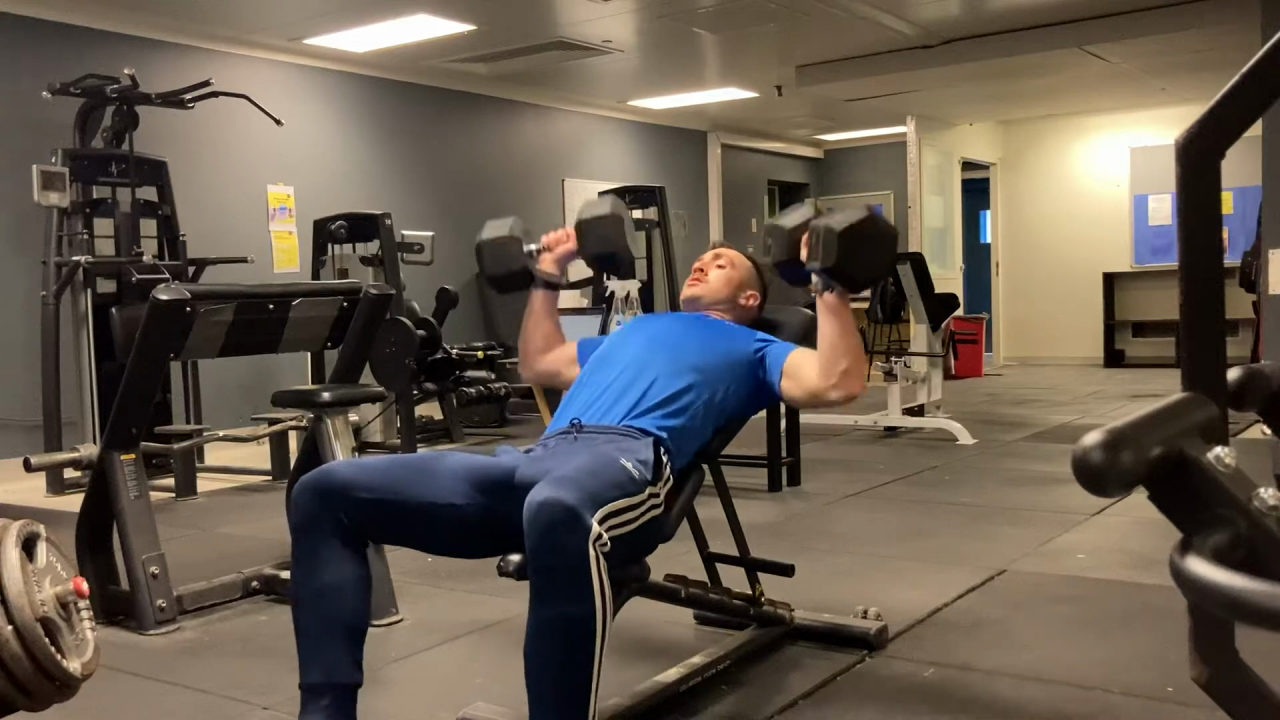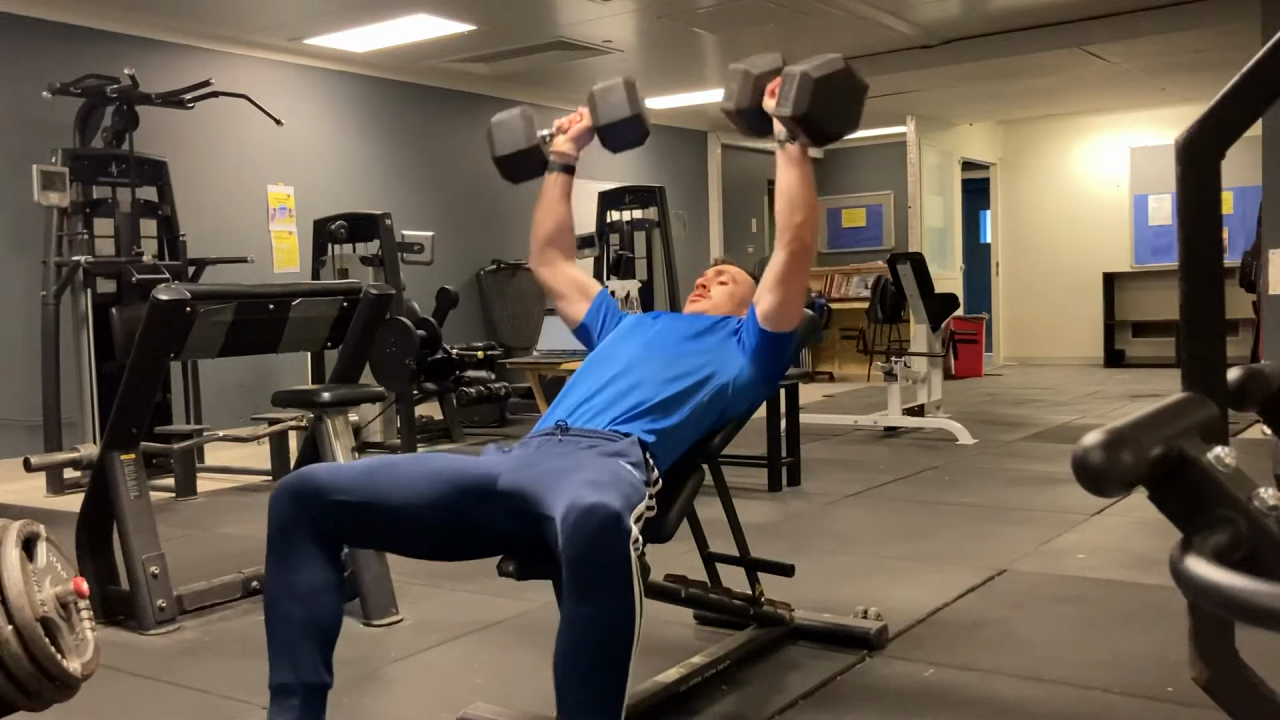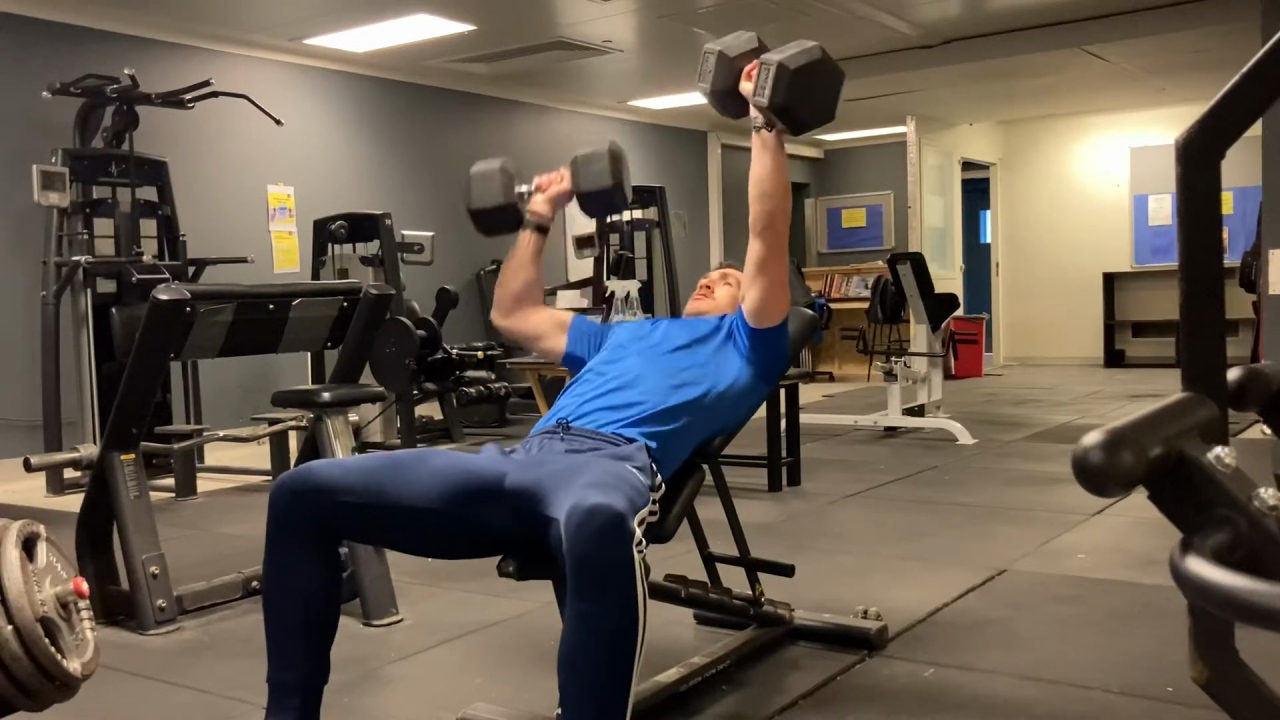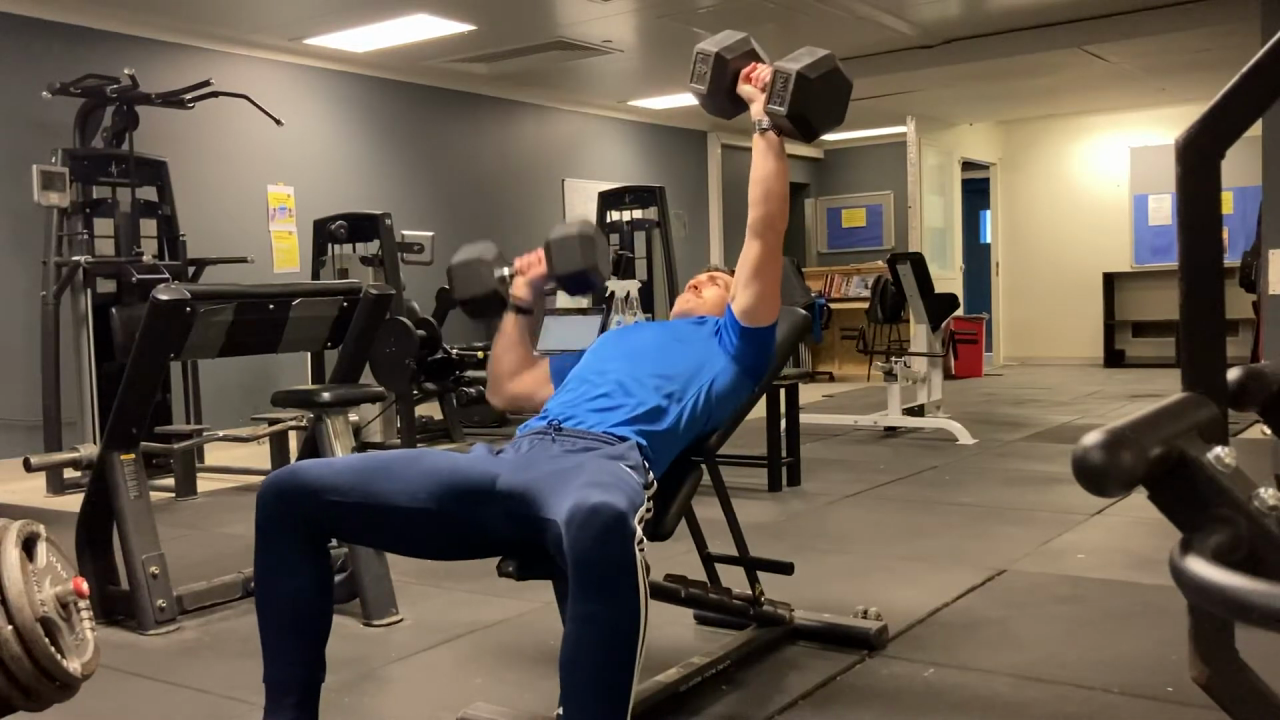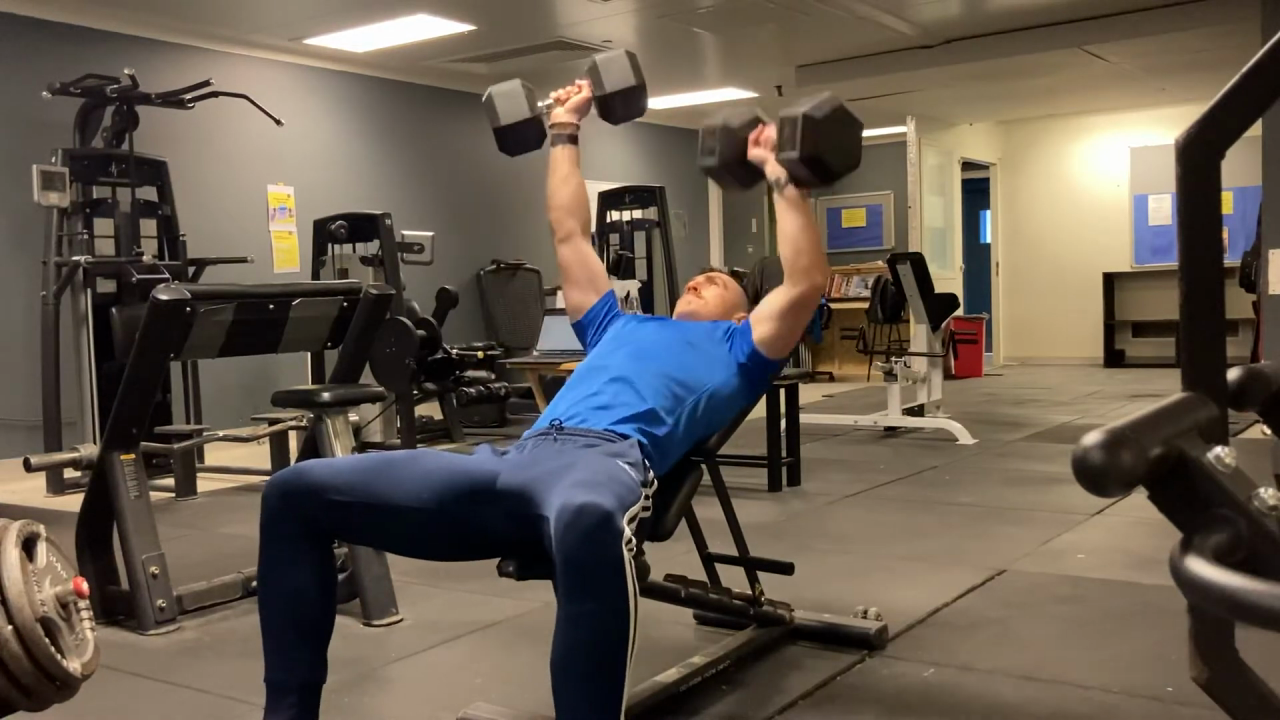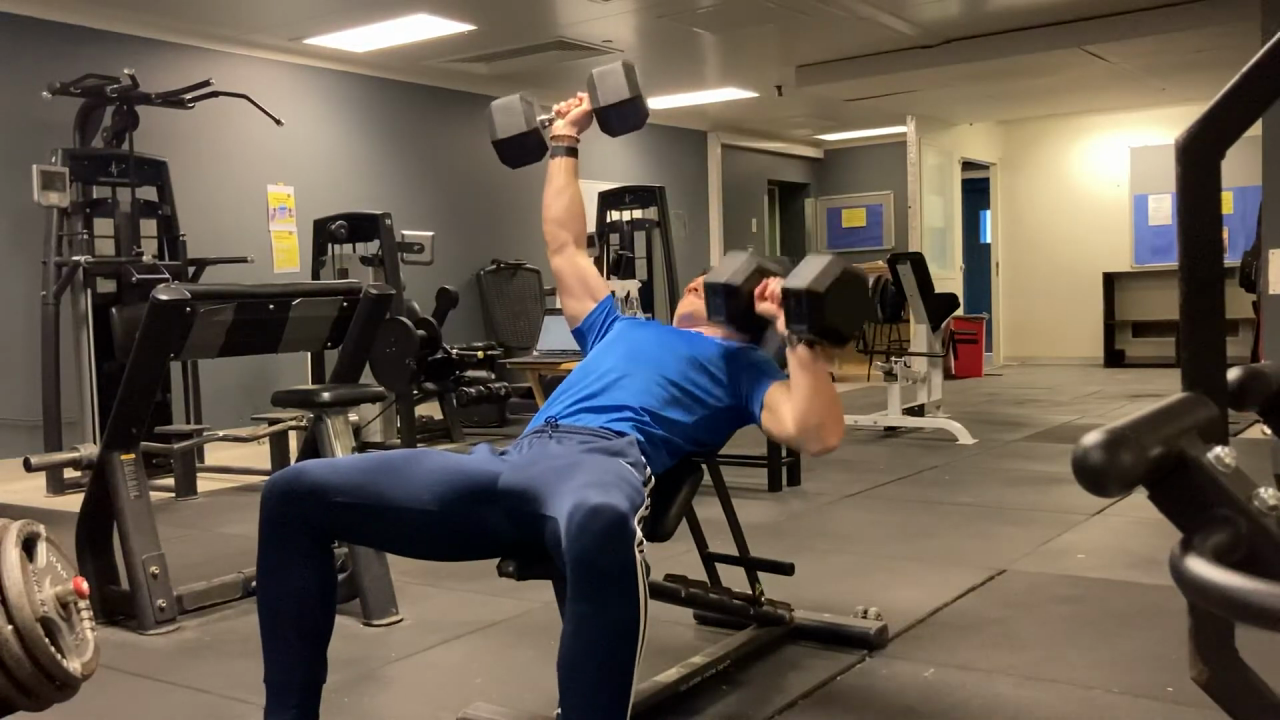
dt=0.7s
person 1, frame 1
left shoulder: (749, 348)
right shoulder: (629, 330)
left elbow: (840, 382)
right elbow: (537, 363)
left wrist: (828, 280)
right wrist: (548, 274)
left hip: (626, 461)
right hip: (534, 458)
left knee: (556, 512)
right knee: (325, 492)
person 1, frame 2
left shoulder: (745, 350)
right shoulder: (628, 327)
left elbow: (794, 248)
right elbow: (550, 259)
left wrist: (789, 137)
right wrist: (563, 157)
left hip: (610, 462)
right hip: (512, 459)
left knee: (594, 520)
right knee: (306, 496)
person 1, frame 3
left shoulder: (744, 345)
right shoulder: (627, 333)
left elbow: (767, 238)
right elbow: (512, 314)
left wrist: (764, 121)
right wrist: (537, 216)
left hip: (613, 462)
right hip: (519, 459)
left knee: (596, 522)
right knee: (304, 491)
person 1, frame 4
left shoulder: (731, 343)
right shoulder: (615, 339)
left elbow: (764, 236)
right elbow: (506, 389)
left wrist: (766, 121)
right wrist: (520, 298)
left hip: (607, 461)
right hip: (512, 457)
left knee: (599, 522)
right knee: (291, 493)
person 1, frame 5
left shoulder: (736, 348)
right shoulder: (620, 327)
left elbow: (803, 288)
right elbow: (570, 235)
left wrist: (782, 173)
right wrist: (565, 130)
left hip: (607, 460)
right hip: (514, 459)
left knee: (587, 522)
right knee: (297, 492)
person 1, frame 6
left shoulder: (741, 364)
right shoulder: (619, 329)
left elbow: (819, 433)
right elbow: (565, 246)
left wrist: (793, 327)
right wrist: (564, 141)
left hip: (605, 458)
right hip: (510, 459)
left knee: (598, 524)
right knee: (295, 493)
